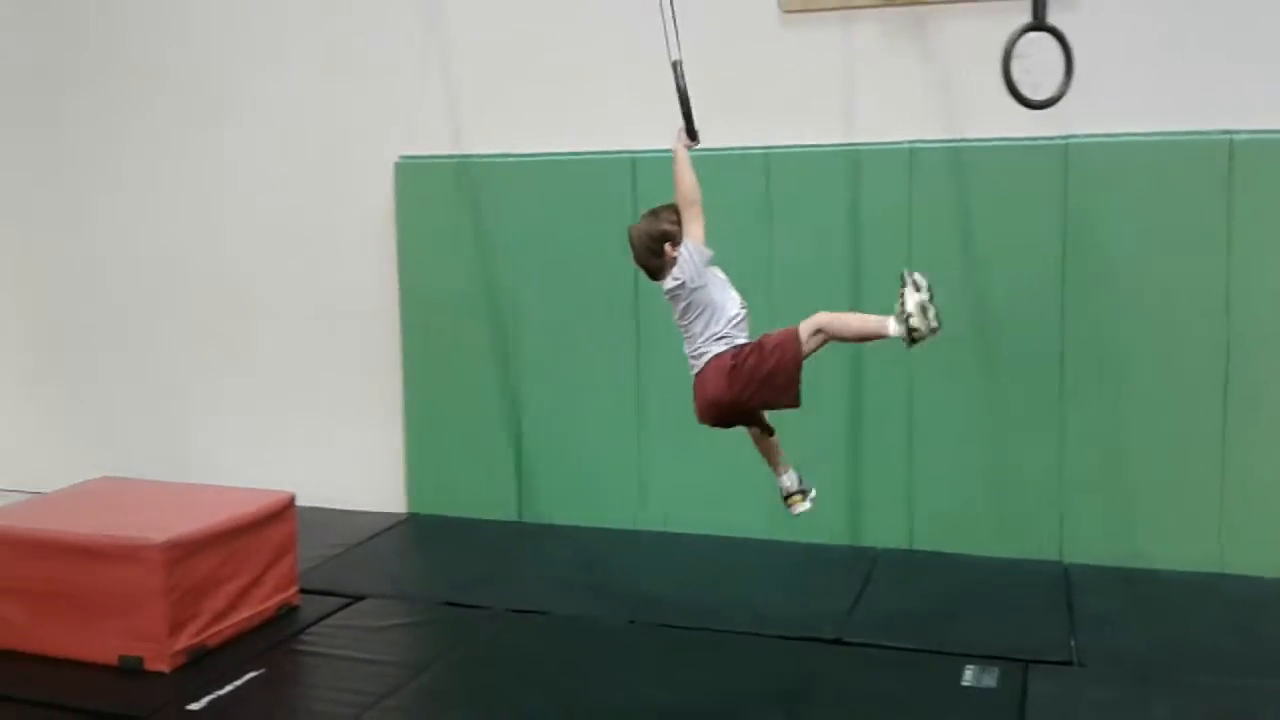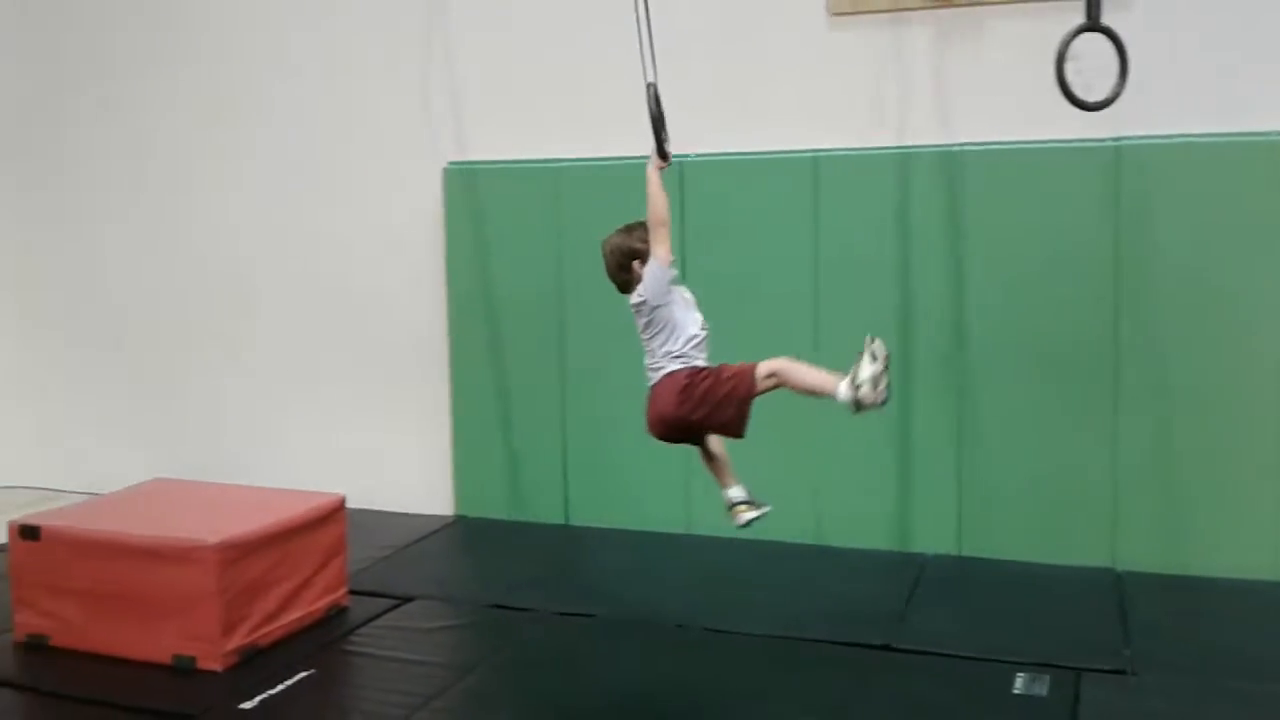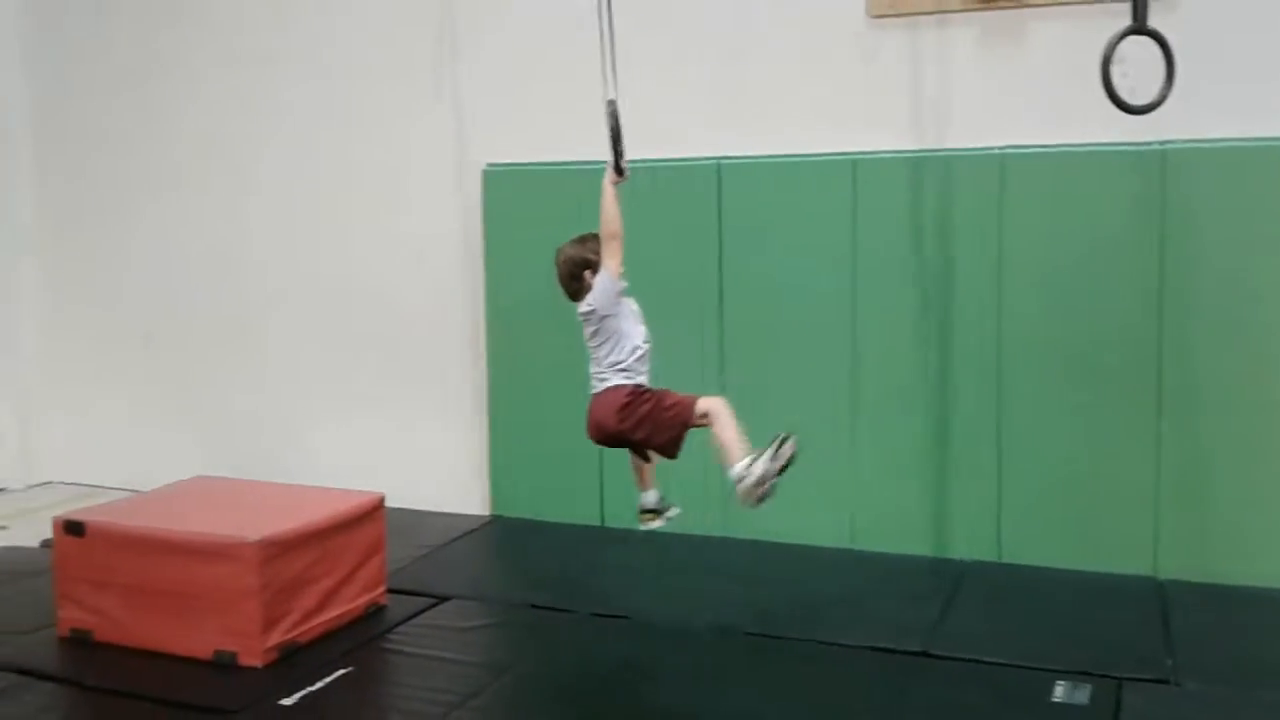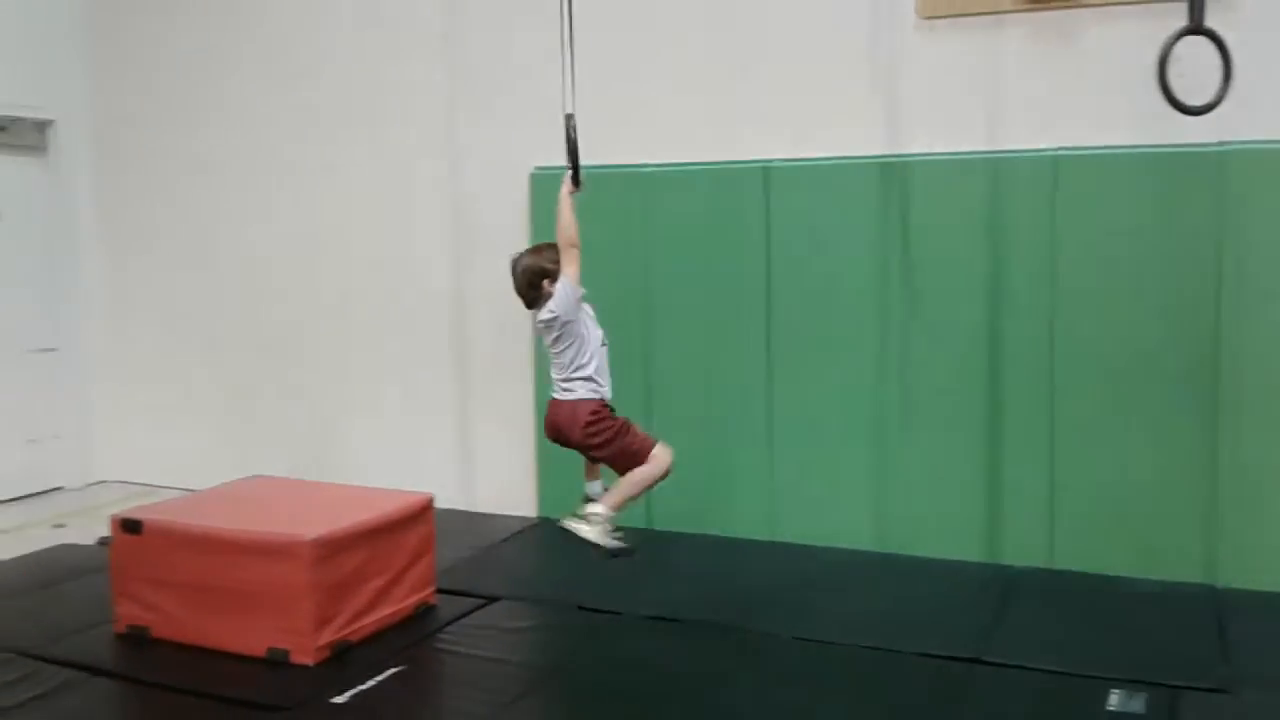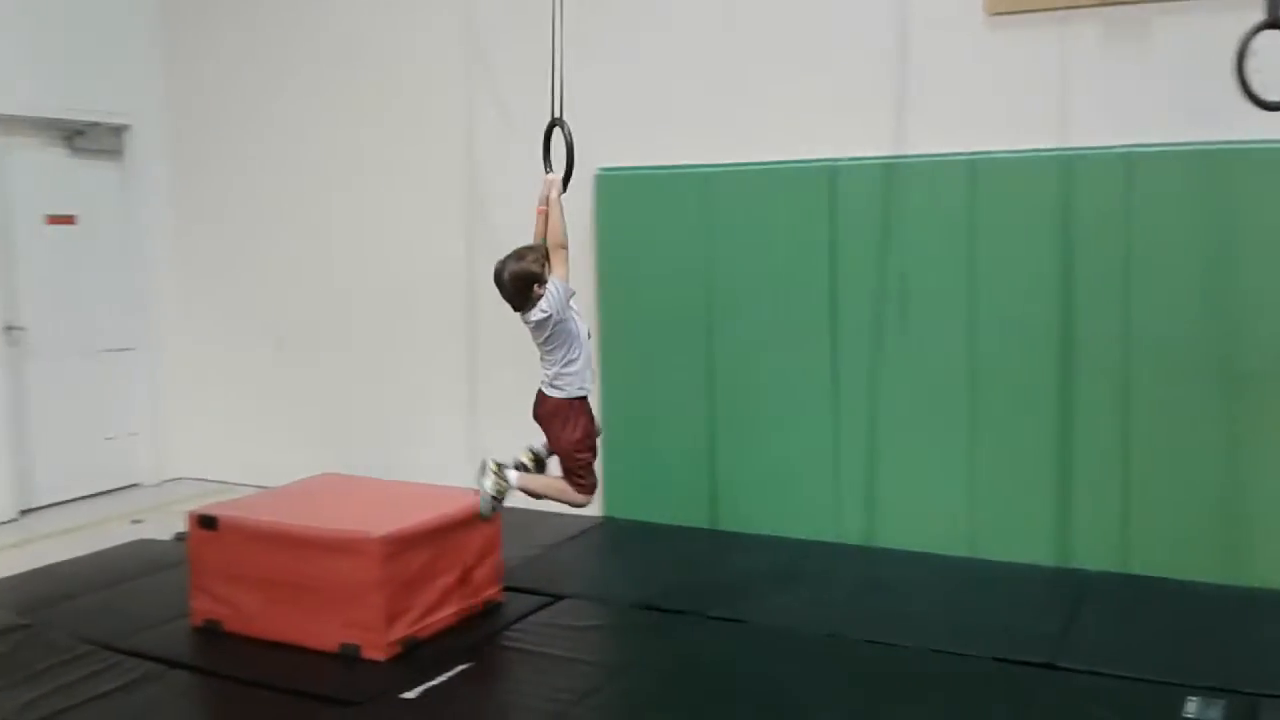
dt=0.2s
person 1, frame 1
left shoulder: (686, 279)
right shoulder: (686, 274)
left elbow: (687, 211)
right elbow: (691, 207)
left wrist: (683, 152)
right wrist: (681, 151)
left hip: (712, 390)
right hip: (728, 372)
left knee: (756, 414)
right knee: (820, 323)
left ankle: (792, 489)
right ankle: (902, 325)
person 1, frame 2
left shoulder: (654, 295)
right shoulder: (651, 292)
left elbow: (656, 230)
right elbow: (660, 228)
left wrist: (658, 172)
right wrist: (654, 172)
left hip: (666, 403)
right hip: (679, 392)
left knee: (709, 428)
right knee: (778, 368)
left ankle: (738, 501)
right ankle: (849, 389)
person 1, frame 3
left shoulder: (601, 304)
right shoulder: (601, 301)
left elbow: (610, 244)
right elbow: (611, 241)
left wrist: (613, 186)
right wrist: (608, 187)
left hip: (605, 411)
right hip: (619, 408)
left knee: (644, 432)
right knee: (716, 407)
left ankle: (650, 507)
right ankle: (747, 474)
person 1, frame 4
left shoulder: (550, 309)
right shoulder: (563, 308)
left elbow: (561, 252)
right elbow: (569, 248)
left wrist: (566, 198)
right wrist: (565, 196)
left hip: (562, 411)
right hip: (578, 414)
left knee: (611, 429)
right knee: (661, 457)
left ankle: (593, 499)
right ankle: (596, 517)
person 1, frame 5
left shoulder: (540, 307)
right shoulder: (549, 310)
left elbow: (545, 251)
right elbow: (558, 252)
left wrist: (545, 201)
right wrist: (554, 196)
left hip: (555, 399)
right hip: (563, 407)
left knee: (584, 448)
right knee: (581, 493)
left ankle: (527, 461)
right ankle: (508, 476)
